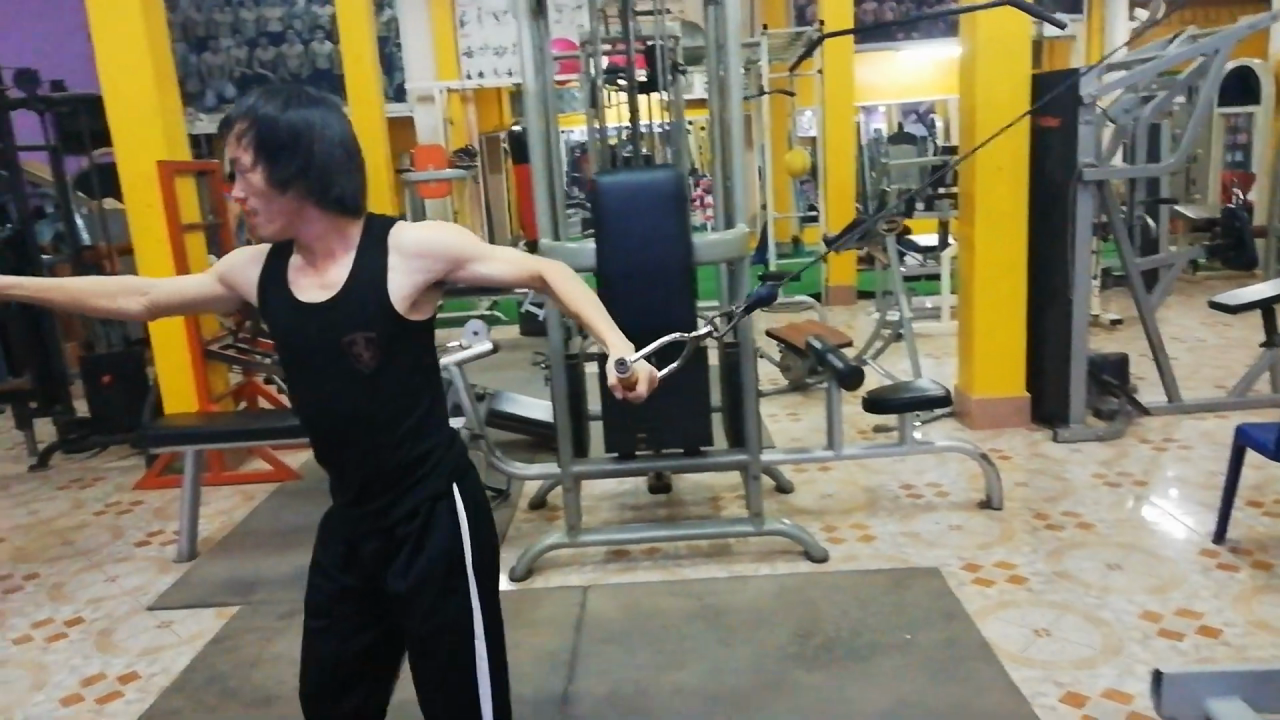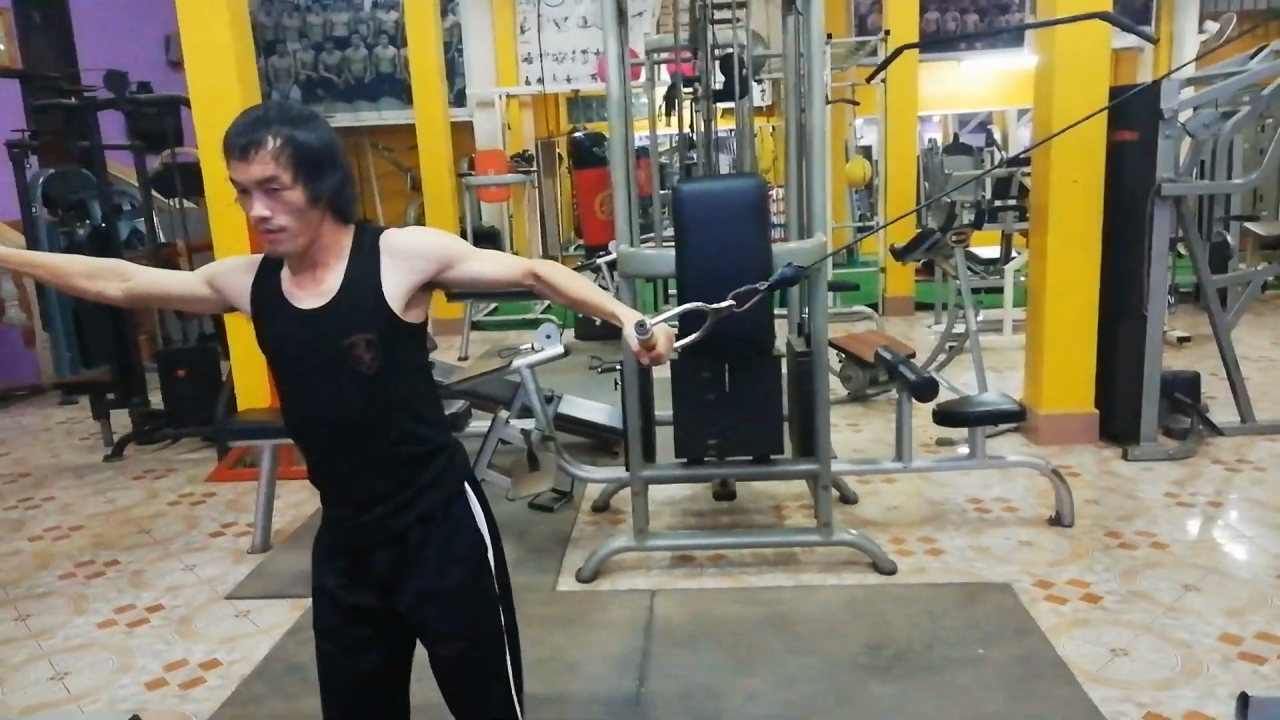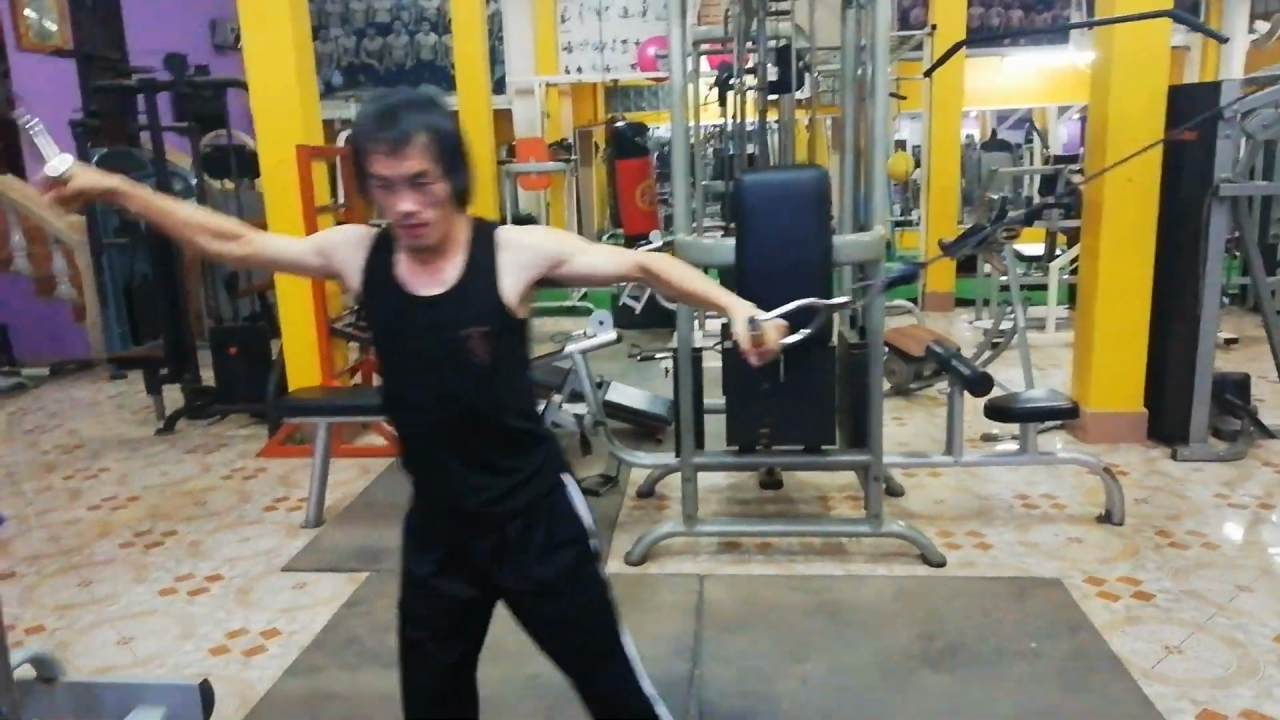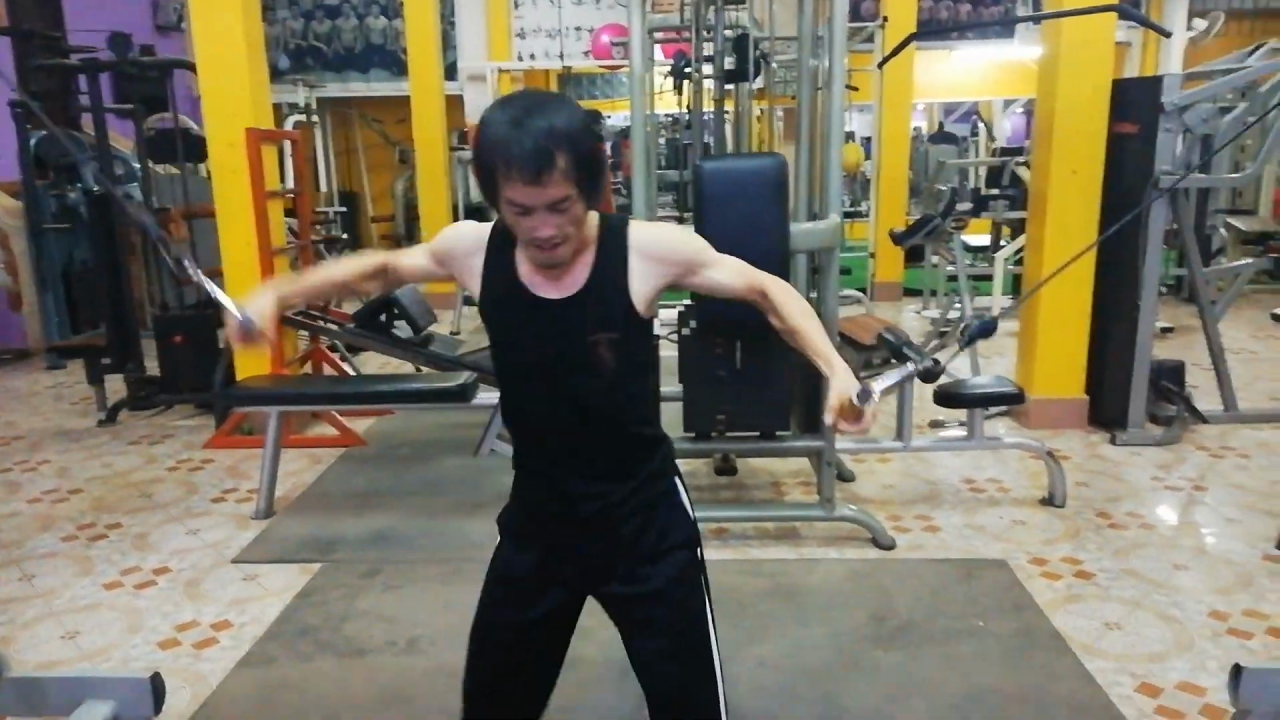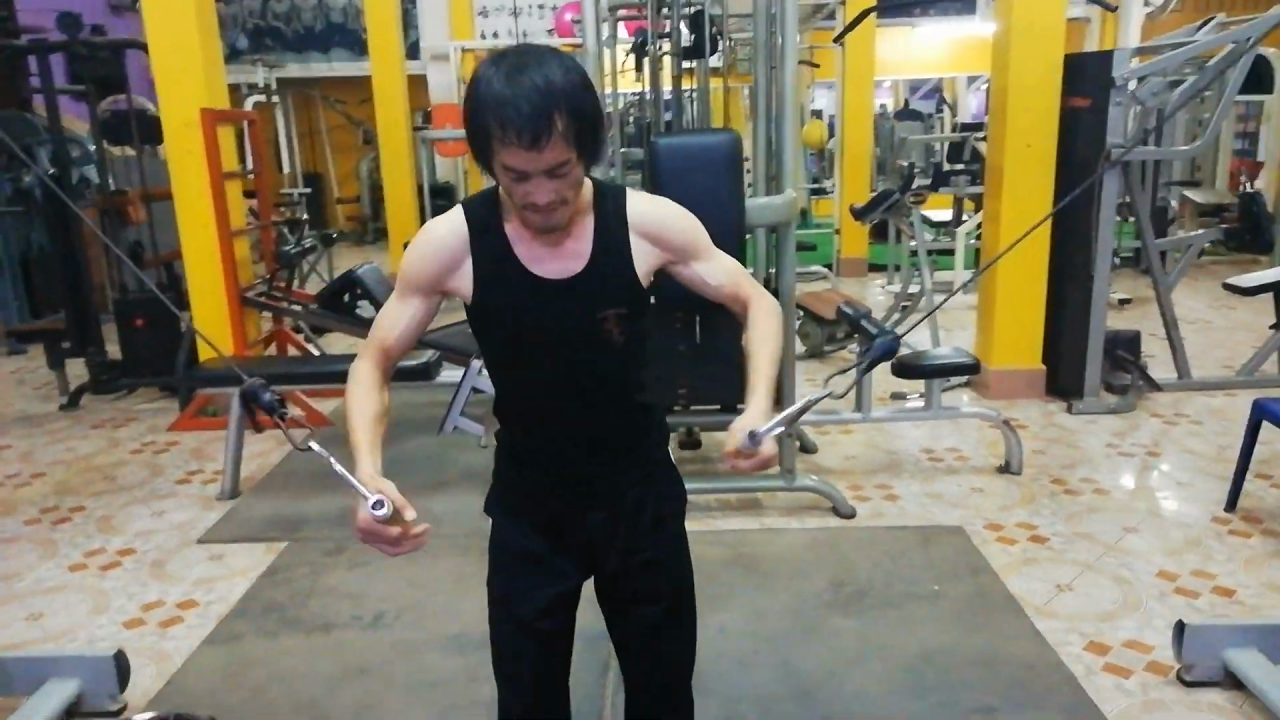
dt=0.4s
person 1, frame 1
left shoulder: (410, 250)
right shoulder: (256, 270)
left elbow: (542, 272)
right elbow: (139, 298)
left wrist: (615, 342)
left hip: (432, 515)
right hip: (350, 521)
person 1, frame 2
left shoulder: (405, 255)
right shoulder: (248, 283)
left elbow: (532, 273)
right elbow: (122, 283)
left wrist: (624, 315)
left hip: (438, 524)
right hip: (347, 539)
person 1, frame 3
left shoulder: (518, 250)
right shoulder: (357, 255)
left elbow: (645, 266)
right elbow: (234, 242)
left wrist: (735, 308)
right wrist: (111, 187)
left hip: (535, 515)
right hip: (438, 525)
person 1, frame 4
left shoulder: (649, 249)
right shoulder: (475, 251)
left elbow: (766, 289)
right elbow: (383, 266)
left wrist: (833, 365)
right wrist: (277, 295)
left hip: (645, 520)
right hip: (537, 522)
person 1, frame 5
left shoulder: (647, 222)
right shoulder: (450, 243)
left elbow: (755, 303)
right elbow: (375, 362)
left wrist: (757, 409)
right wrist: (370, 473)
left hip: (638, 490)
right hip: (528, 504)
